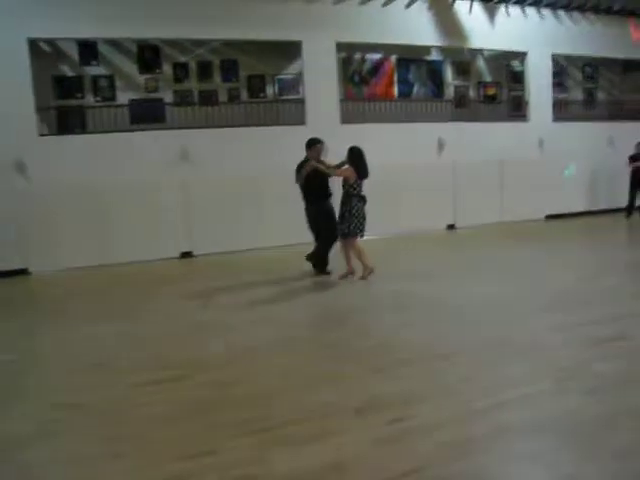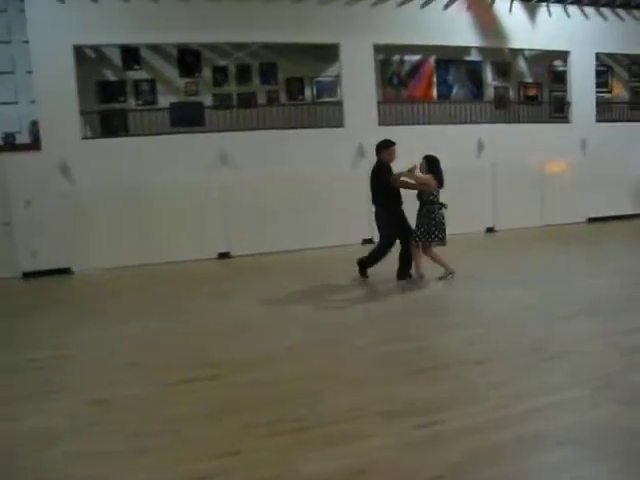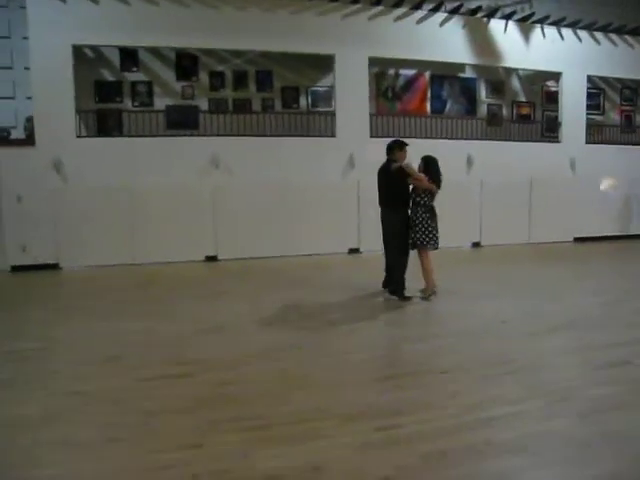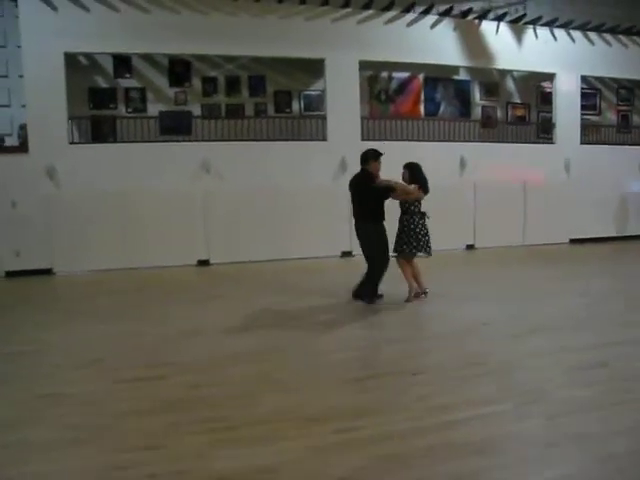
dt=0.7s
person 1, frame 1
left shoulder: (321, 164)
right shoulder: (303, 166)
right elbow: (299, 181)
right wrist: (307, 168)
left hip: (326, 203)
right hip: (314, 206)
left knee: (332, 234)
right knee: (322, 237)
left ankle: (314, 257)
right ankle: (320, 266)
person 1, frame 2
left shoulder: (384, 168)
right shoulder: (381, 168)
left elbow: (394, 180)
right elbow: (398, 183)
left wrist: (406, 173)
right wrist: (422, 187)
left hip: (395, 210)
right hip: (386, 212)
left knee: (408, 238)
right knee: (387, 243)
left ankle: (404, 272)
right ankle: (364, 264)
person 1, frame 3
left shoulder: (385, 168)
right shoulder: (395, 169)
right elbow: (418, 181)
right wrist: (430, 186)
left hip: (389, 213)
right hip: (397, 214)
left knee: (392, 250)
right knee: (400, 251)
left ankle: (389, 282)
right ankle: (396, 288)
person 1, frame 4
left shoulder: (356, 180)
right shoulder: (373, 182)
right elbow: (394, 192)
right wrist: (412, 192)
left hip: (361, 224)
right hip: (373, 226)
left knee: (373, 259)
right knee: (381, 261)
left ankle: (369, 292)
right ankle: (363, 292)
person 2, frame 1
left shoulder: (350, 171)
right shoulder: (358, 171)
left elbow: (333, 172)
left wrist: (316, 165)
left hip: (352, 206)
right hip: (355, 205)
left knee: (351, 239)
right knee: (345, 238)
left ankle: (367, 266)
right ankle: (349, 268)
person 2, frame 2
left shoulder: (430, 178)
right shoulder: (425, 180)
left elbow: (416, 178)
left hip: (432, 215)
right hip: (426, 215)
left knee: (415, 243)
right knee: (426, 248)
person 2, frame 3
right shoulder: (433, 182)
left hip: (421, 217)
right hip: (427, 216)
left knee: (423, 253)
right knee: (424, 253)
left ankle: (430, 287)
right ankle: (430, 284)
person 2, frame 4
left shoulder: (416, 188)
right shoulder: (410, 189)
left elbow: (404, 195)
left hip: (414, 226)
right hip: (408, 225)
left knee: (401, 258)
right knee: (408, 259)
left ankle: (412, 288)
right ankle: (421, 288)
